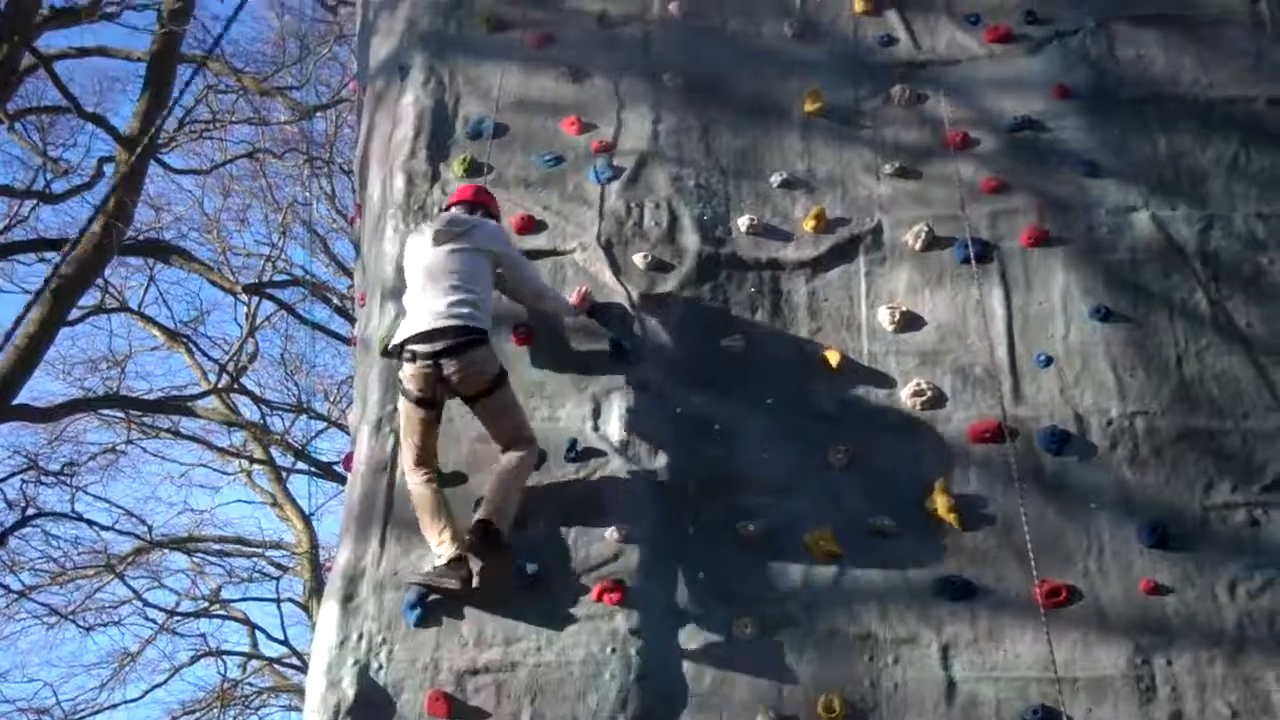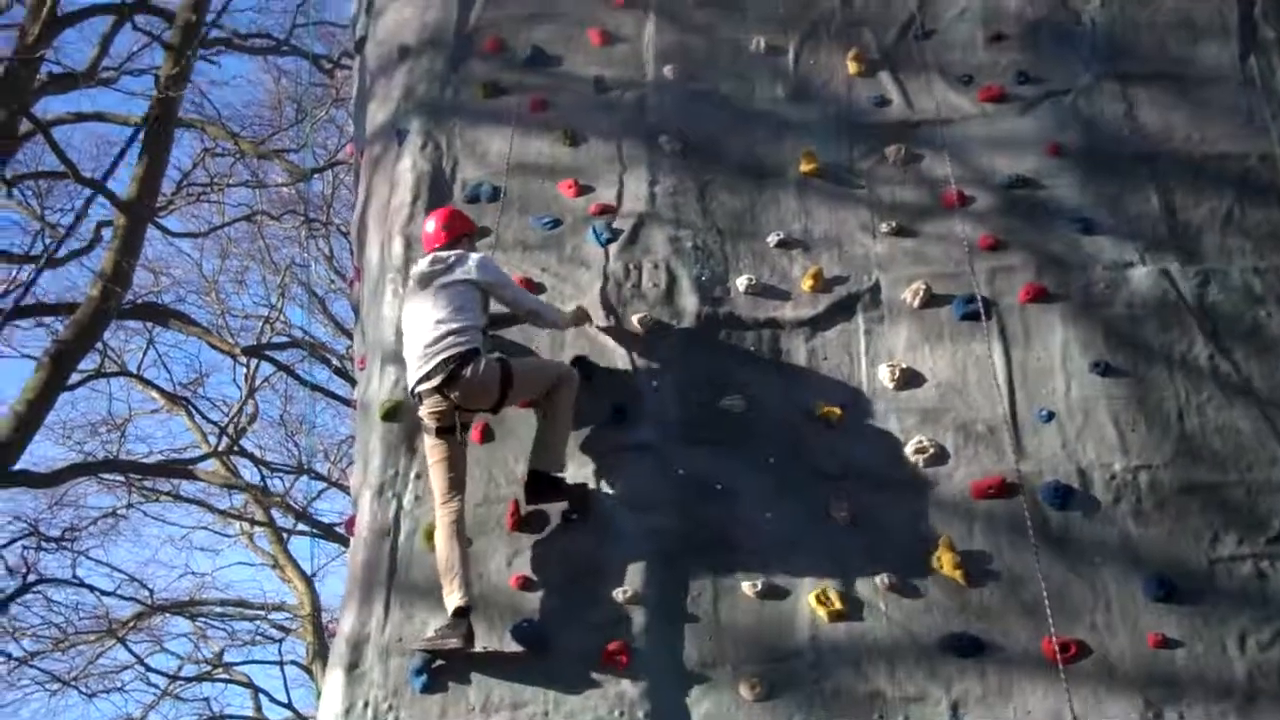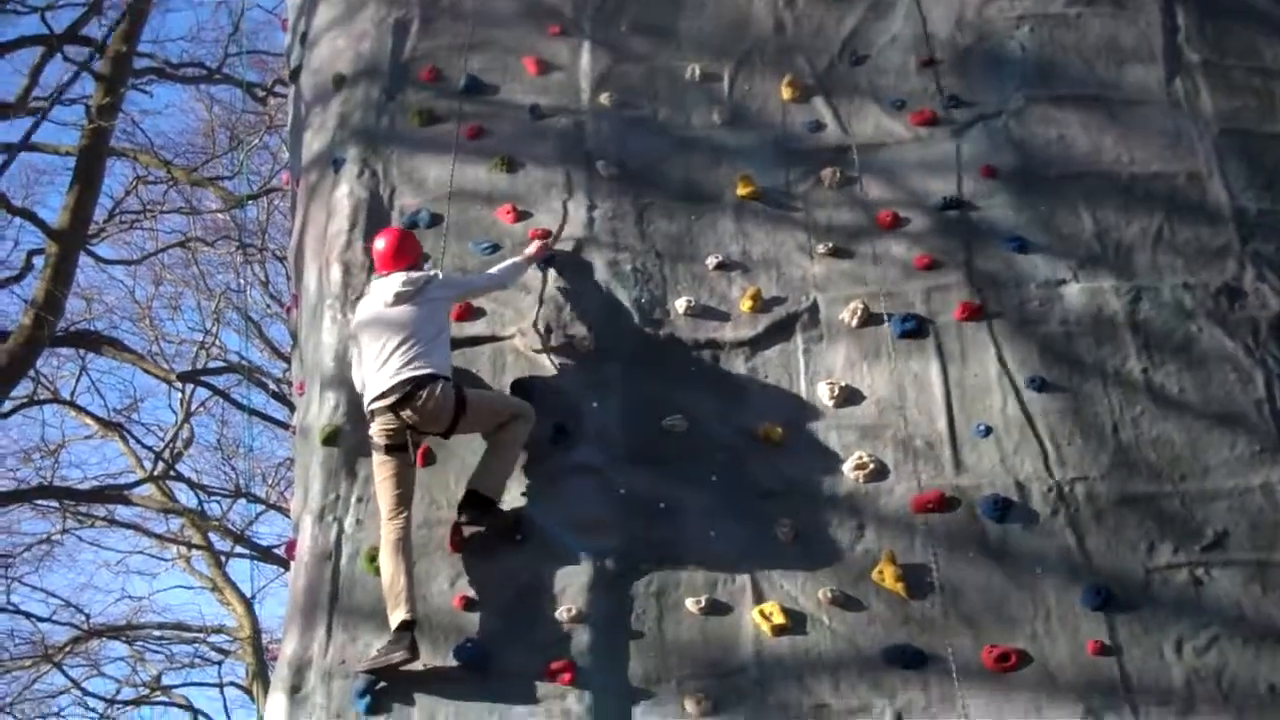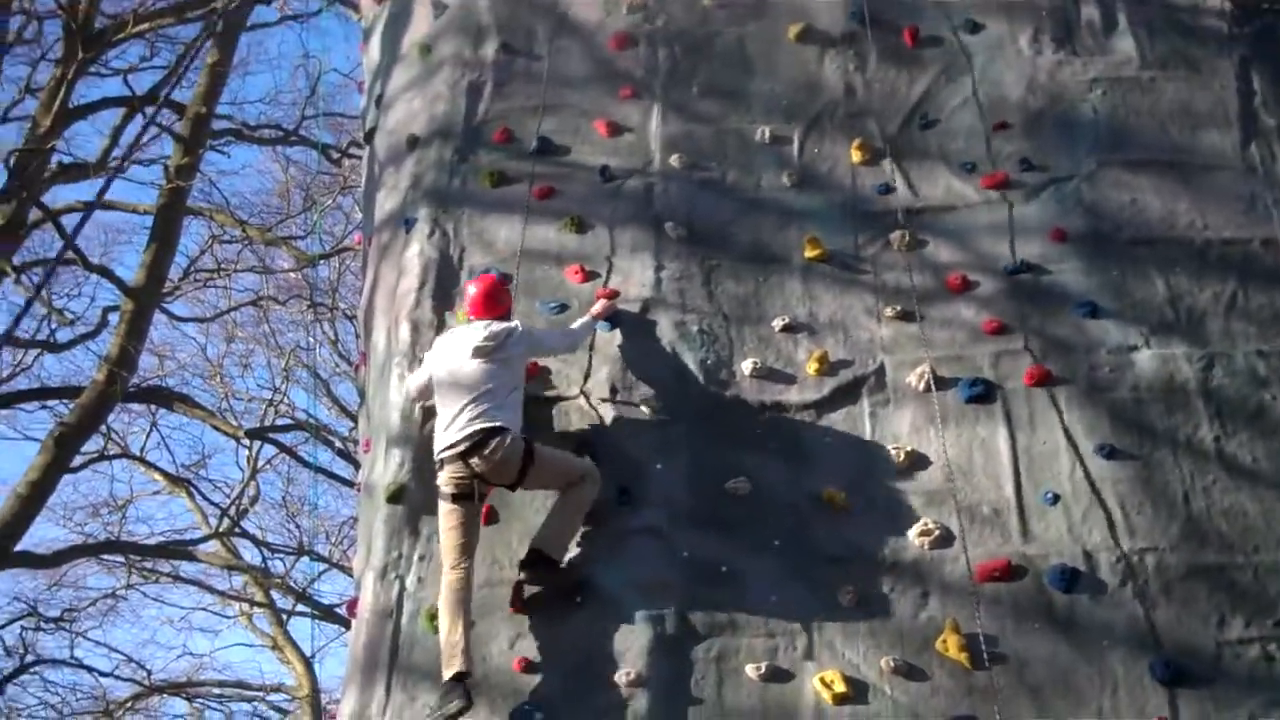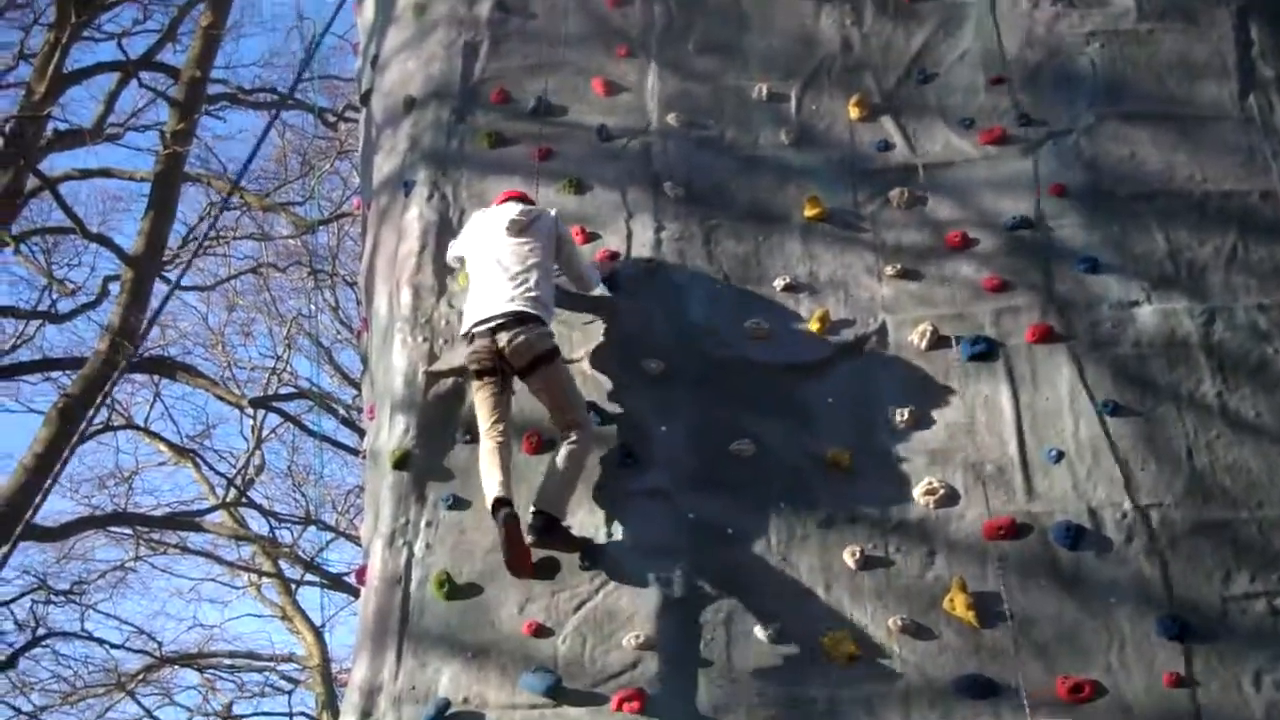
dt=0.5s
person 1, frame 1
left shoulder: (415, 242)
right shoulder: (489, 233)
right elbow: (536, 293)
right wrist: (569, 308)
left hip: (415, 355)
right hip: (466, 349)
left knee: (418, 467)
right knee: (521, 446)
left ankle: (450, 560)
right ankle: (488, 527)
person 1, frame 2
left shoulder: (414, 287)
right shoulder: (474, 264)
right elbow: (530, 309)
right wrist: (569, 320)
left hip: (429, 397)
right hip: (469, 373)
left knee: (448, 506)
right knee: (563, 375)
left ankle: (459, 616)
right ankle: (543, 476)
person 1, frame 3
left shoulder: (363, 309)
right shoulder: (435, 284)
left elbow: (359, 381)
right elbow: (494, 279)
right wrist: (528, 257)
left hip: (382, 416)
right hip: (429, 396)
left knee: (394, 523)
right knee: (520, 413)
left ankle: (402, 630)
right ankle: (479, 501)
person 1, frame 4
left shoulder: (443, 345)
right shoulder: (516, 335)
left elbow: (412, 392)
right elbow: (570, 340)
right wrist: (594, 316)
left hip: (452, 462)
right hip: (498, 446)
left knee: (456, 570)
right knee: (585, 475)
left ankle: (456, 683)
right ankle: (541, 558)
person 1, frame 5
left shoulder: (478, 221)
right shoulder: (549, 221)
left elbow: (452, 257)
right elbow: (586, 283)
right wrist: (598, 271)
left hip: (479, 336)
right hip: (525, 330)
left knee: (493, 435)
right knee: (577, 428)
left ankle: (503, 507)
right ankle: (545, 519)
